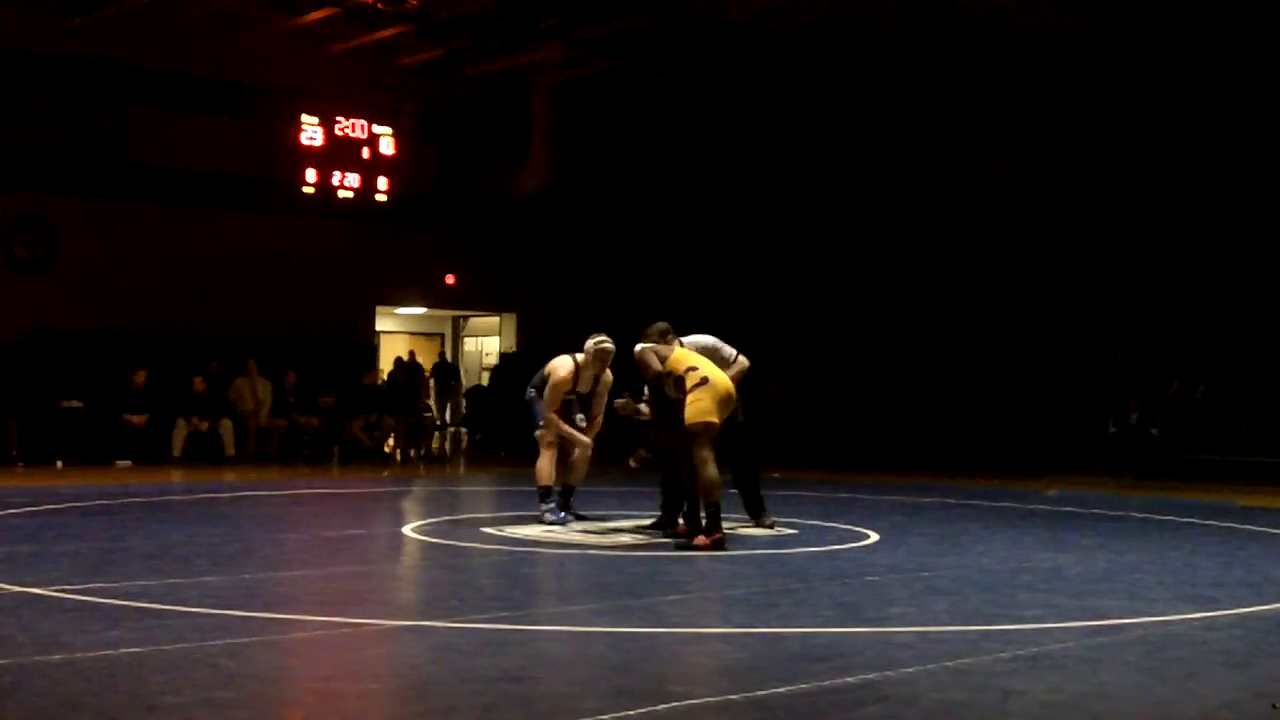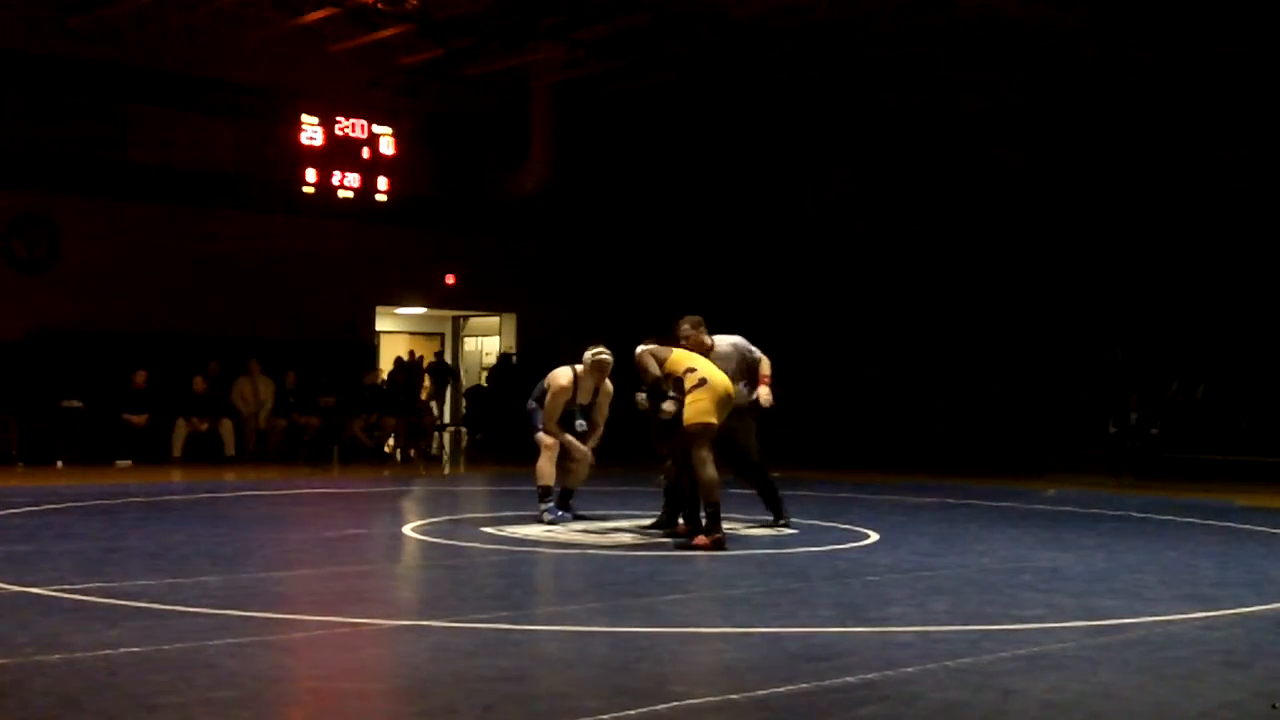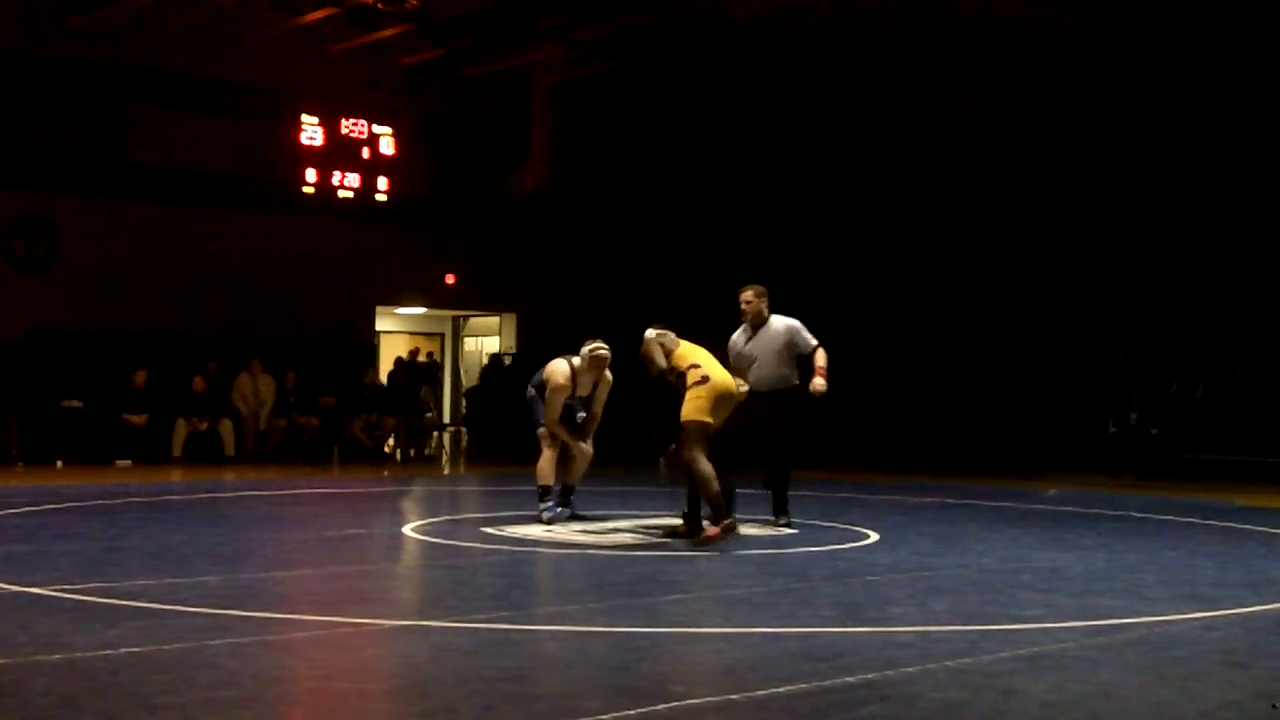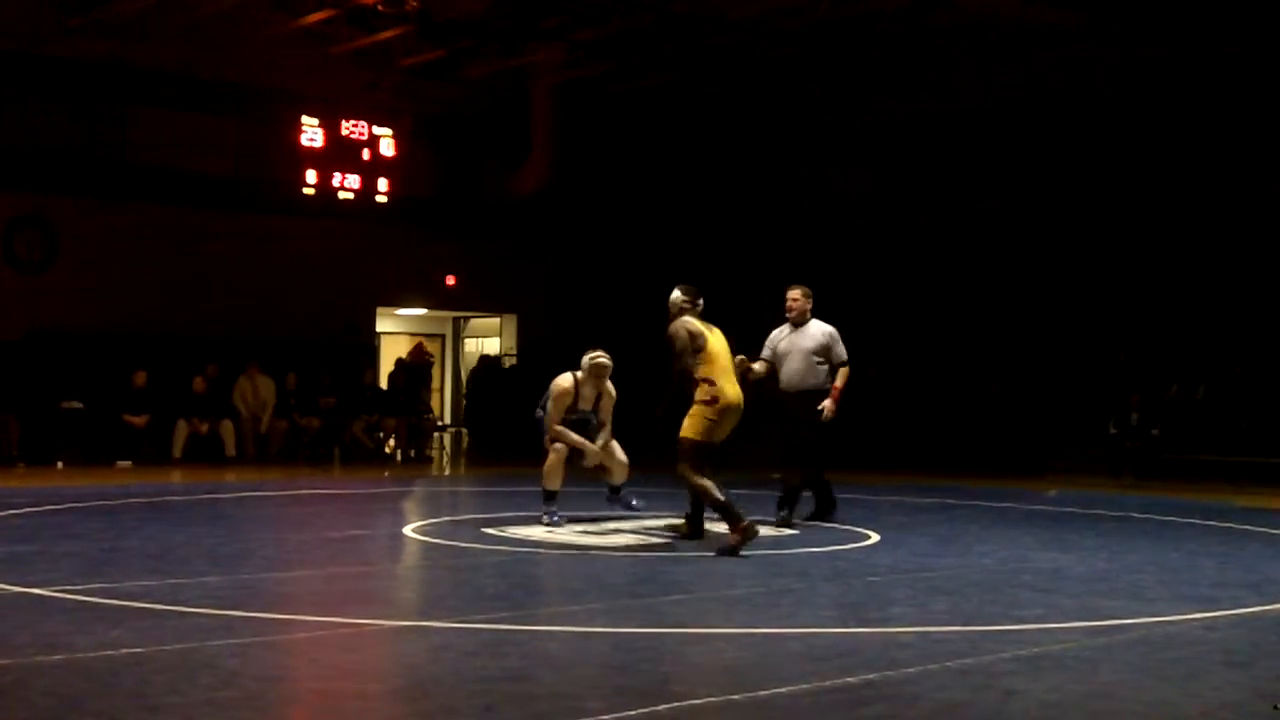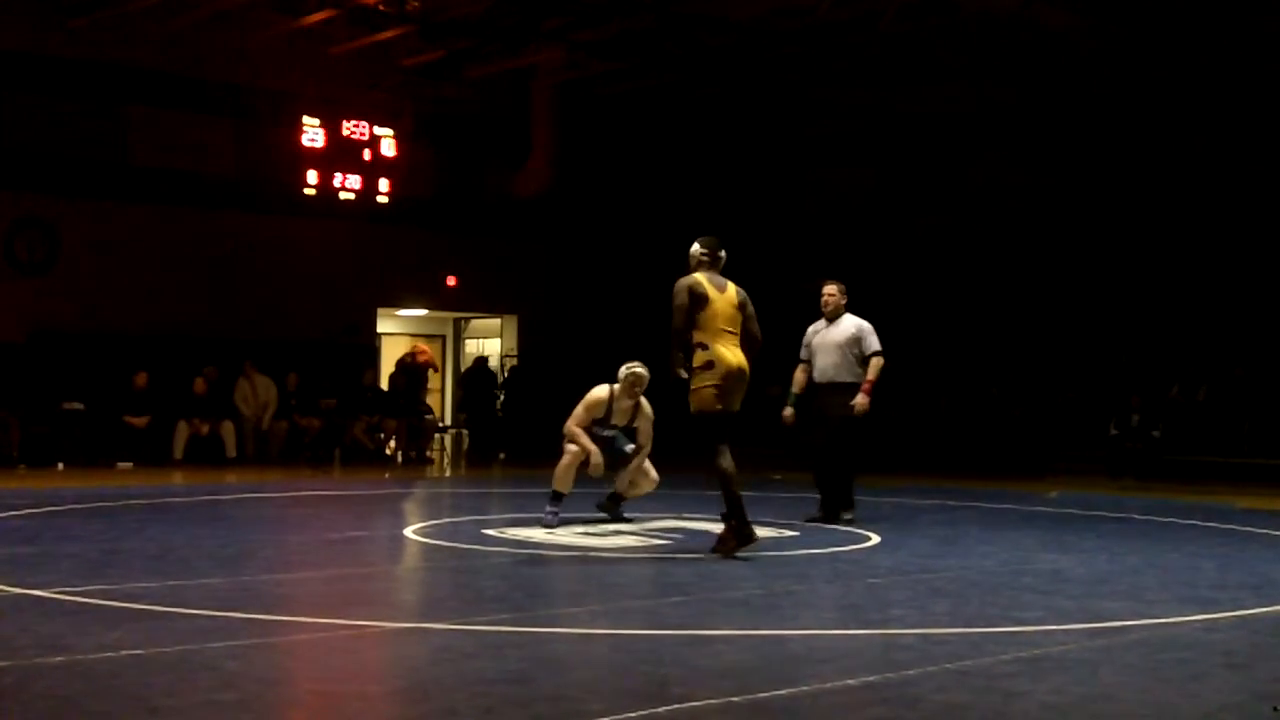
dt=0.3s
person 1, frame 1
left shoulder: (643, 353)
right shoulder: (678, 354)
left elbow: (658, 374)
left wrist: (670, 398)
left hip: (705, 385)
right hip: (726, 387)
left knee: (702, 456)
right knee: (693, 454)
left ankle: (713, 533)
right ankle: (693, 523)
person 1, frame 2
left shoulder: (643, 354)
right shoulder: (677, 357)
left elbow: (655, 379)
left hip: (704, 386)
right hip: (724, 386)
left knee: (701, 456)
right knee: (686, 452)
left ankle: (714, 532)
right ankle: (693, 523)
person 1, frame 3
left shoulder: (651, 343)
right shoulder: (686, 347)
left elbow: (661, 370)
left hip: (706, 385)
right hip: (726, 385)
left knee: (692, 455)
right knee: (693, 452)
left ankle: (722, 520)
right ankle: (692, 522)
person 1, frame 4
left shoulder: (678, 326)
right shoulder: (714, 331)
left elbow: (685, 368)
left hip: (712, 398)
right hip: (734, 399)
left knee: (686, 469)
right knee: (698, 462)
left ankle: (738, 523)
right ankle: (694, 523)
person 1, frame 5
left shoulder: (687, 284)
right shoulder: (738, 292)
left elbow: (679, 328)
right elbow: (754, 337)
left wrist: (678, 365)
left hip: (709, 367)
right hip: (738, 368)
left knee: (718, 448)
right knee: (721, 446)
left ankle: (740, 525)
right ankle: (735, 523)
person 2, frame 1
left shoulder: (703, 344)
left elbow: (742, 362)
right elbow: (650, 407)
right wrist: (631, 408)
left knee: (743, 458)
right knee: (673, 459)
left ankle: (759, 513)
right ankle: (669, 516)
person 2, frame 2
left shoulder: (734, 345)
left elbow: (762, 360)
left wrist: (764, 385)
left hip: (742, 414)
left knee: (751, 465)
left ankle: (778, 511)
right ankle: (670, 515)
person 2, frame 3
left shoulder: (789, 326)
right shoulder: (737, 338)
left elbow: (817, 351)
right elbow: (736, 373)
left wrist: (819, 375)
right wrist: (738, 385)
left hip: (781, 399)
right hip: (750, 400)
left knee: (776, 456)
left ankle: (781, 512)
right ankle: (724, 507)
person 2, frame 4
left shoulder: (826, 331)
right shoulder: (778, 335)
left elbow: (842, 367)
right elbow: (762, 368)
left wrist: (833, 397)
right wrist: (747, 367)
left hip: (814, 401)
right hip: (789, 401)
left knee: (802, 456)
right knee: (810, 458)
left ankle: (785, 509)
right ankle: (825, 505)
person 2, frame 5
left shoulder: (858, 326)
right shoulder: (813, 330)
left elbow: (876, 359)
right elbow: (803, 368)
left wrist: (865, 391)
right wrist: (791, 402)
left hip: (844, 395)
right hip: (818, 395)
left knee: (837, 452)
right knee: (819, 454)
left ankle: (845, 505)
right ankle: (829, 508)
person 3, frame 1
left shoulder: (606, 378)
right shoulder: (564, 372)
left elbow: (597, 415)
right elbow: (547, 414)
left wrist: (585, 441)
right wrist: (576, 437)
left hip: (568, 402)
right hip: (540, 397)
left knee: (584, 453)
right knee: (549, 445)
left ankle: (564, 502)
right ankle: (547, 507)
person 3, frame 2
left shoulder: (606, 389)
right shoulder: (563, 382)
left elbow: (598, 425)
right elbow: (548, 422)
left wrist: (585, 449)
right wrist: (575, 445)
left hip: (569, 411)
right hip: (541, 407)
left knee: (584, 458)
right knee: (550, 445)
left ankle: (563, 504)
right ankle: (546, 506)
person 3, frame 3
left shoulder: (606, 379)
right shoulder: (561, 378)
left elbow: (595, 413)
right elbow: (552, 420)
left wrist: (582, 442)
right wrist: (576, 443)
left hip: (572, 400)
right hip: (541, 395)
left knee: (585, 453)
right knee: (552, 444)
left ankle: (564, 500)
right ankle: (546, 505)
person 3, frame 4
left shoulder: (608, 391)
right shoulder: (564, 387)
left elbow: (605, 425)
right elbow: (552, 426)
left wrist: (595, 448)
right wrist: (585, 445)
left hip: (582, 419)
right hip: (553, 418)
left knee: (620, 462)
right knee: (559, 449)
left ankle: (615, 494)
right ankle: (549, 507)
person 3, frame 5
left shoulder: (645, 411)
right shoulder: (599, 397)
left elbow: (645, 446)
right elbow: (570, 427)
left wrist: (628, 472)
right wrist: (594, 450)
left hip: (612, 439)
right hip: (586, 435)
left knee: (651, 480)
right knee: (574, 452)
left ankle: (611, 502)
right ankle: (553, 508)
